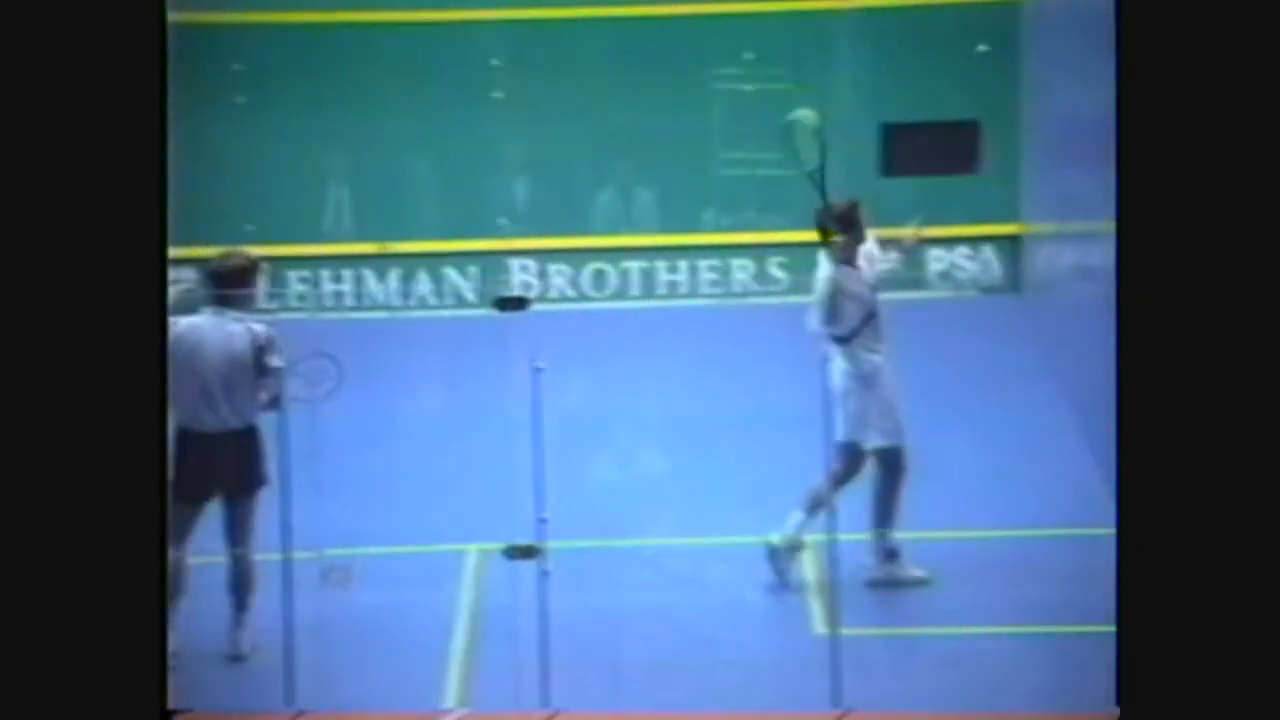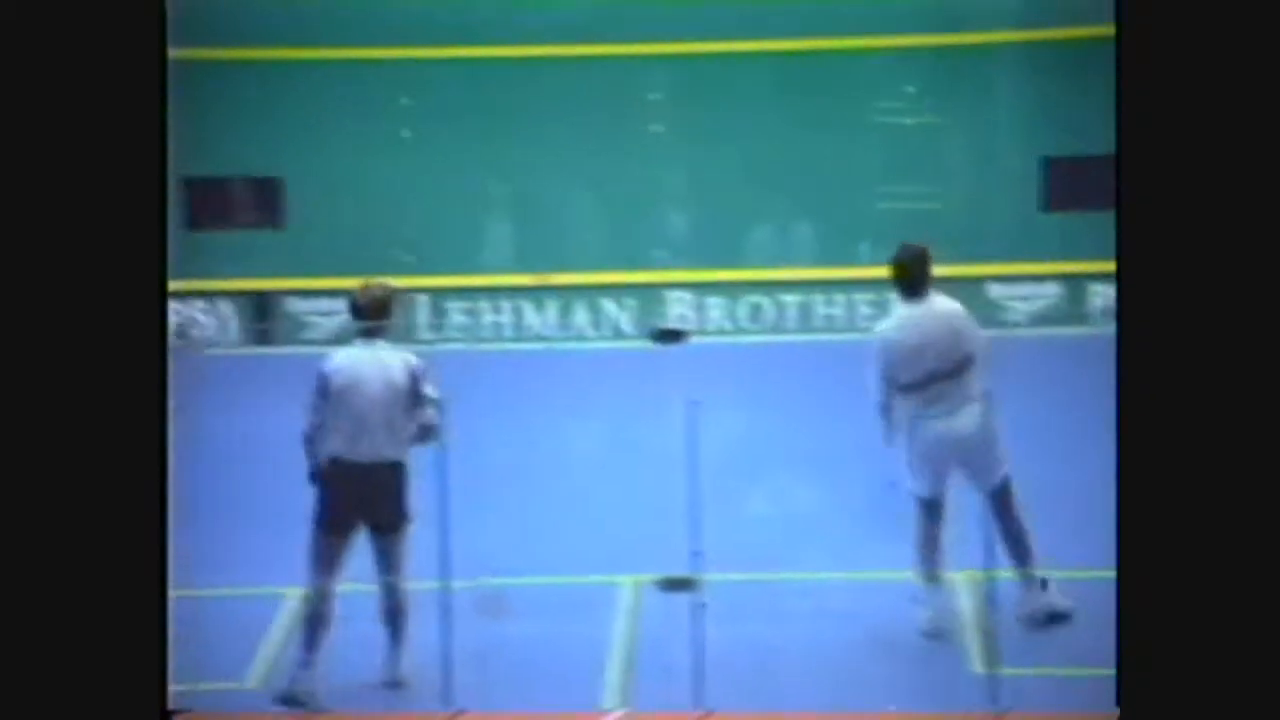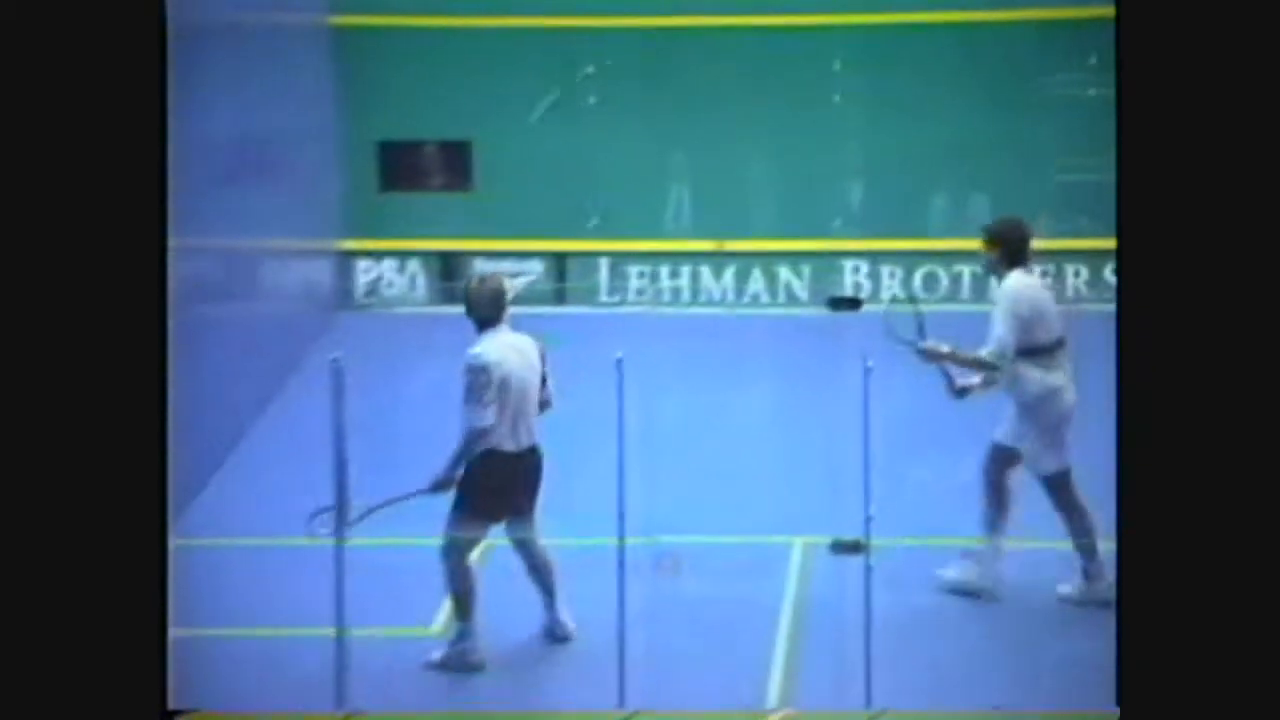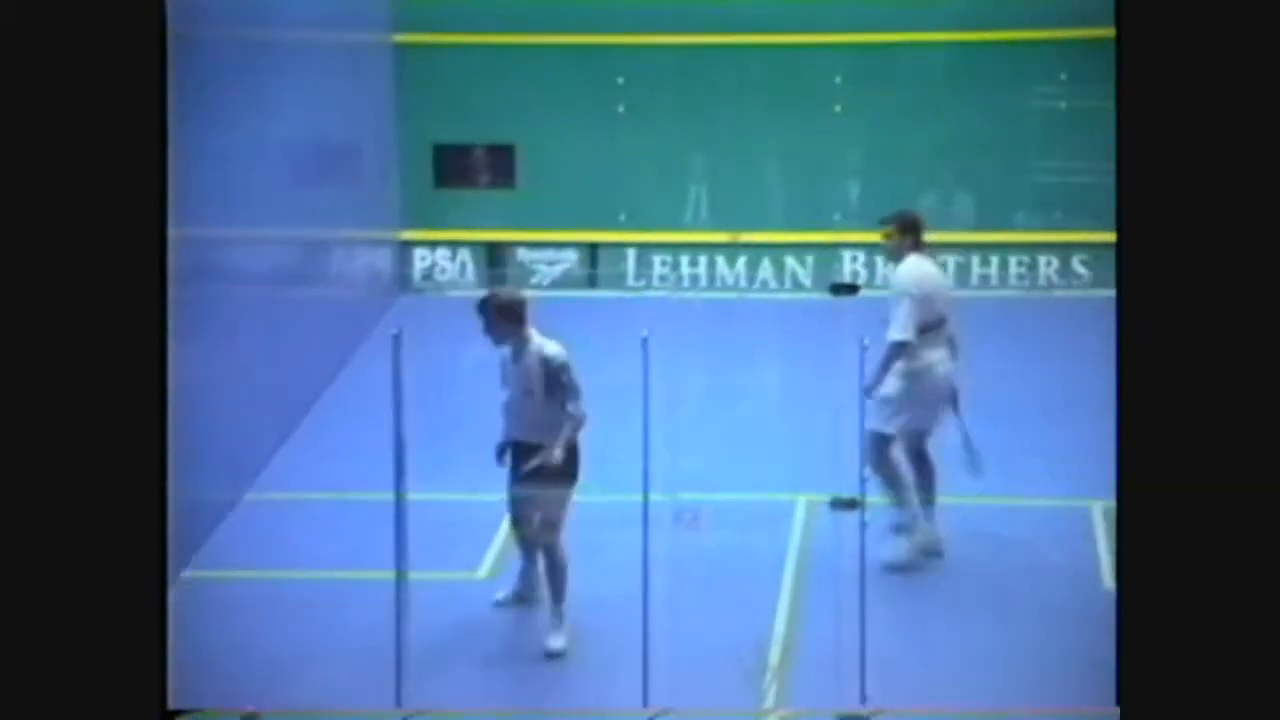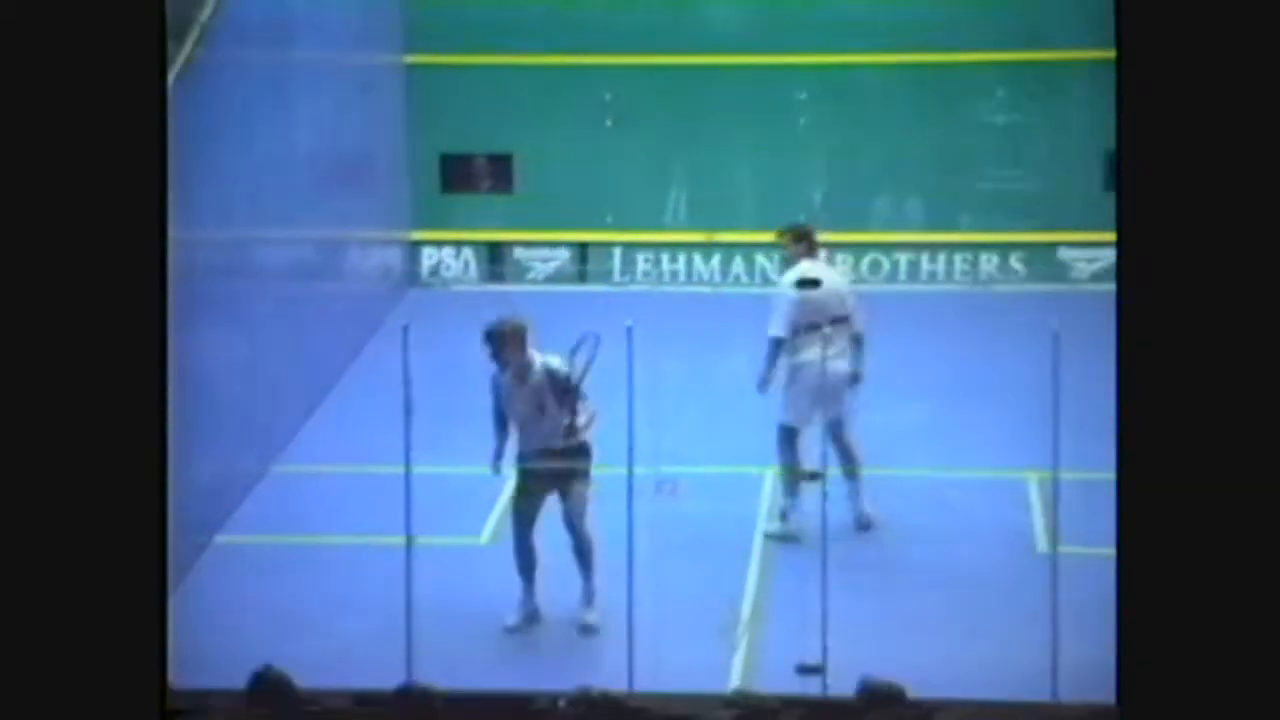
dt=0.4s
person 1, frame 1
left shoulder: (178, 331)
right shoulder: (258, 336)
left elbow: (171, 391)
right elbow: (272, 398)
left hip: (192, 445)
right hip: (238, 445)
left knee: (174, 546)
right knee: (240, 547)
left ankle: (168, 631)
right ankle: (239, 632)
person 1, frame 2
left shoulder: (332, 365)
right shoulder: (410, 366)
left elbow: (314, 431)
right elbow: (429, 428)
left wrist: (316, 465)
left hip: (341, 477)
right hip: (388, 478)
left knee: (321, 580)
right knee: (391, 577)
left ankle: (304, 676)
right ankle: (395, 663)
person 1, frame 3
left shoulder: (480, 357)
right shoulder: (530, 347)
left elbow: (480, 425)
right elbow: (542, 402)
left wrist: (451, 470)
left hip: (494, 465)
right hip: (528, 459)
left knee: (454, 551)
right knee: (525, 539)
left ankle: (466, 645)
right ankle: (556, 616)
person 1, frame 4
left shoulder: (551, 356)
right shoulder: (510, 356)
left elbow: (577, 411)
left wrist: (560, 447)
right wrist: (507, 436)
left hip: (554, 454)
right hip: (526, 450)
left knee: (547, 536)
right knee: (519, 520)
left ankle: (560, 624)
right ankle: (527, 583)
person 1, frame 5
left shoulder: (553, 370)
right shoulder: (500, 380)
left elbow: (584, 408)
right elbow: (502, 417)
left wrist: (578, 426)
right wrist: (499, 447)
left hip: (569, 452)
right hip: (533, 457)
left knee: (575, 522)
right knee: (521, 526)
person 2, frame 1
left shoulder: (856, 253)
right shoulder: (834, 277)
left elbow: (868, 242)
right elbow: (824, 321)
right wrist: (835, 265)
left hip: (861, 374)
right hip: (862, 378)
left knee: (846, 467)
right knee: (892, 466)
left ankle: (789, 536)
right ankle: (886, 561)
person 2, frame 2
left shoulder: (888, 334)
right shoulder: (953, 312)
left elbow: (885, 400)
right elbow: (976, 360)
left wrist: (893, 428)
left hip: (924, 433)
right hip: (970, 422)
left knee: (929, 519)
right knee: (1004, 507)
left ankle: (934, 608)
right ankle: (1036, 596)
person 2, frame 3
left shoulder: (1012, 292)
right shoulder: (1031, 286)
left elbow: (995, 360)
left wrist: (945, 354)
right wrist: (981, 383)
left hip: (1041, 403)
right hip: (1041, 399)
left knee: (1060, 490)
right knee: (993, 469)
left ankle: (1096, 580)
right ankle: (984, 569)
person 2, frame 4
left shoulder: (906, 274)
right shoulder: (933, 271)
left elbow: (902, 339)
right elbow: (948, 333)
left wrist: (876, 379)
right wrist: (949, 380)
left hip: (915, 375)
right hip: (938, 372)
left knee: (877, 450)
right knee: (916, 448)
left ankle: (912, 532)
right ankle: (926, 532)
person 2, frame 5
left shoulder: (792, 281)
right shoulder: (838, 279)
left elbow: (779, 335)
right elbow: (856, 331)
left wrist: (766, 372)
right wrist: (856, 367)
left hip: (807, 371)
right hip: (838, 368)
left knee: (787, 440)
right knee: (838, 436)
